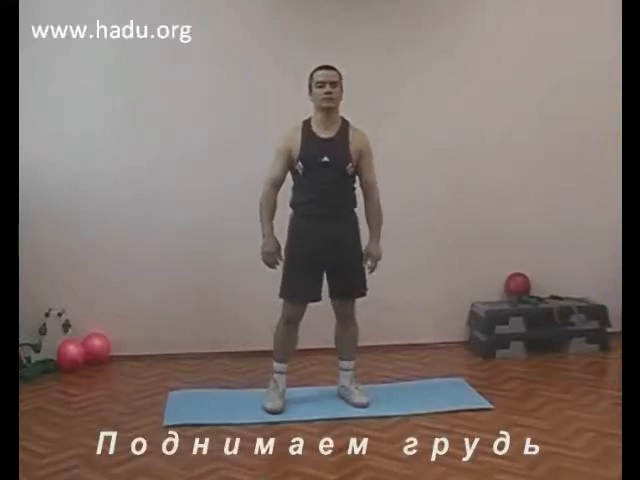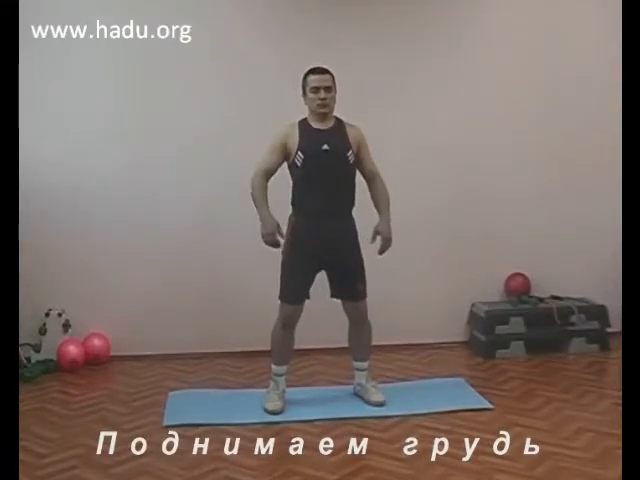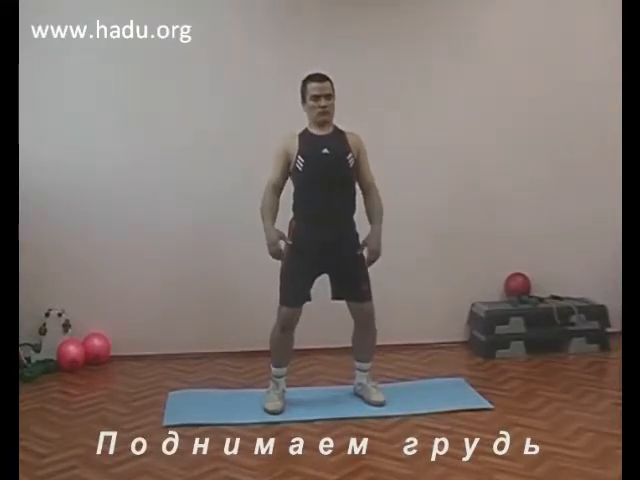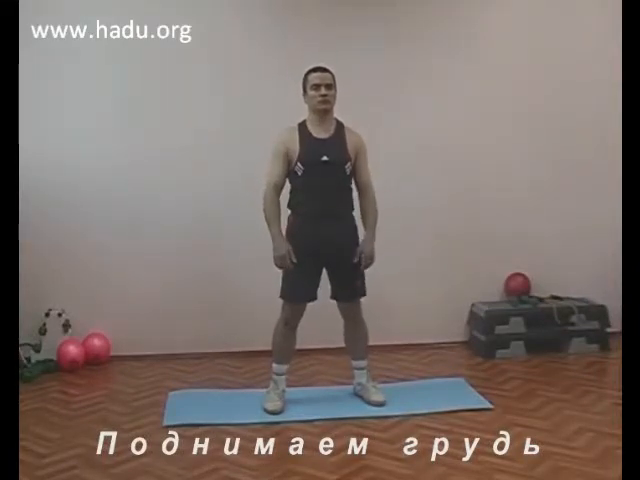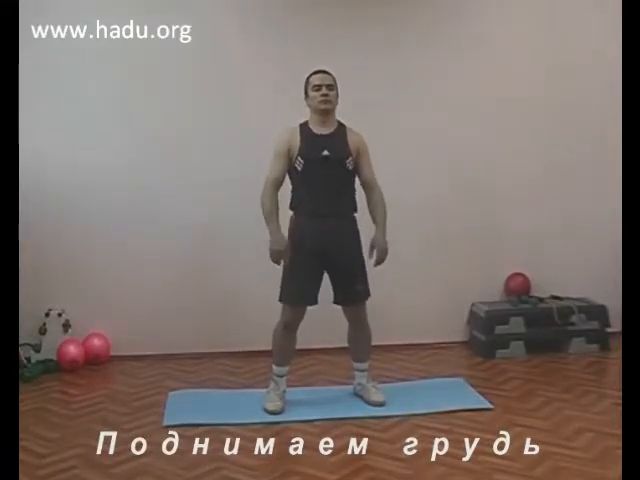
dt=1s
person 1, frame 1
left shoulder: (357, 139)
right shoulder: (293, 137)
left elbow: (371, 191)
right elbow: (271, 186)
left wrist: (374, 239)
right wrist: (267, 235)
left hip: (345, 233)
right hip: (304, 232)
left knee: (346, 312)
right knee: (290, 314)
left ankle: (346, 381)
right ankle: (277, 384)
person 1, frame 2
left shoulder: (352, 134)
right shoulder: (290, 135)
left elbow: (373, 178)
right elbow: (260, 177)
left wrist: (384, 218)
right wrist: (265, 217)
left hip: (343, 232)
right hip: (303, 233)
left knee: (358, 312)
right knee: (288, 314)
left ankle: (362, 380)
right ankle: (277, 385)
person 1, frame 3
left shoulder: (352, 142)
right shoulder: (291, 145)
left elbow: (369, 189)
right elbow: (273, 189)
left wrist: (376, 230)
right wrist: (269, 228)
left hip: (345, 240)
right hip: (303, 240)
left knee: (365, 314)
right knee: (286, 317)
left ankle: (363, 380)
right ankle: (277, 386)
person 1, frame 4
left shoulder: (352, 139)
right shoulder: (289, 139)
left elbow: (366, 191)
right elbow: (272, 191)
left wrist: (369, 236)
right wrist: (278, 239)
left hip: (344, 235)
right hip: (302, 235)
left knee: (353, 311)
right knee: (290, 314)
left ankle: (362, 380)
right ankle: (277, 386)
person 1, frame 5
left shoulder: (354, 139)
right shoulder: (291, 138)
left elbow: (371, 187)
right elbow: (270, 187)
left wrist: (381, 230)
right wrist: (274, 232)
left hip: (345, 234)
right hip: (304, 234)
left knee: (357, 314)
right knee: (290, 316)
left ankle: (362, 381)
right ankle: (277, 386)
